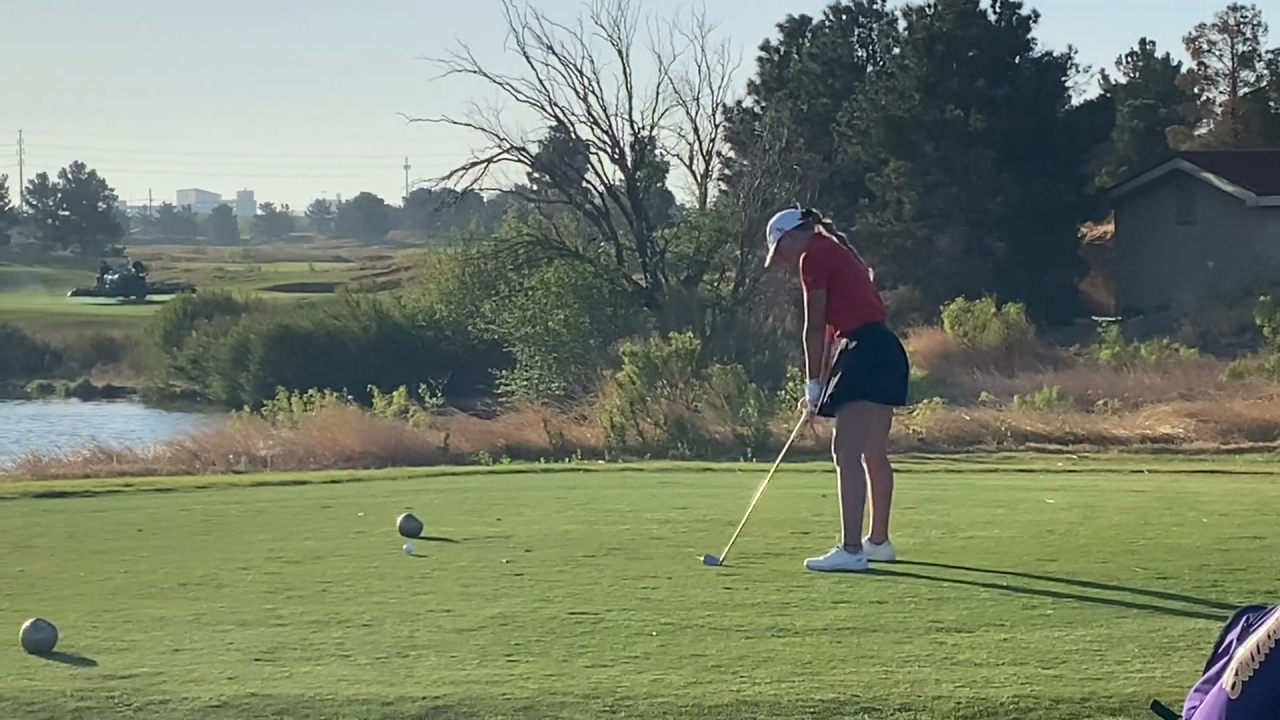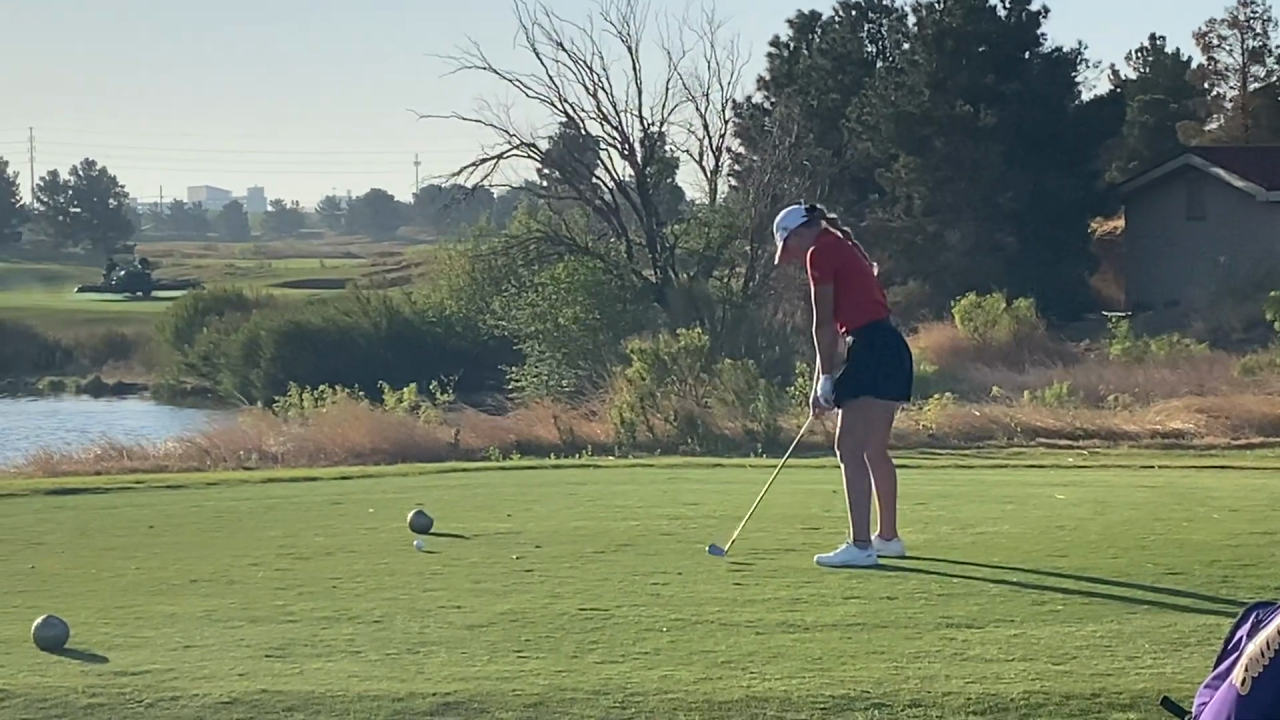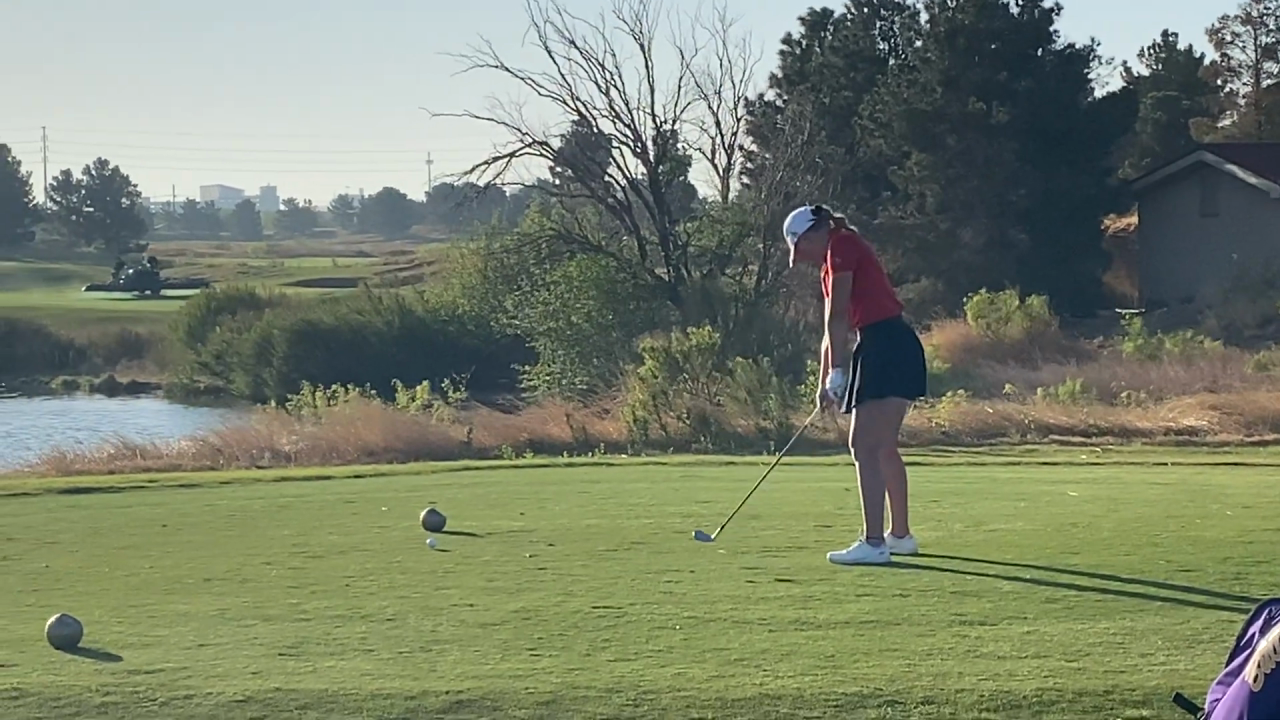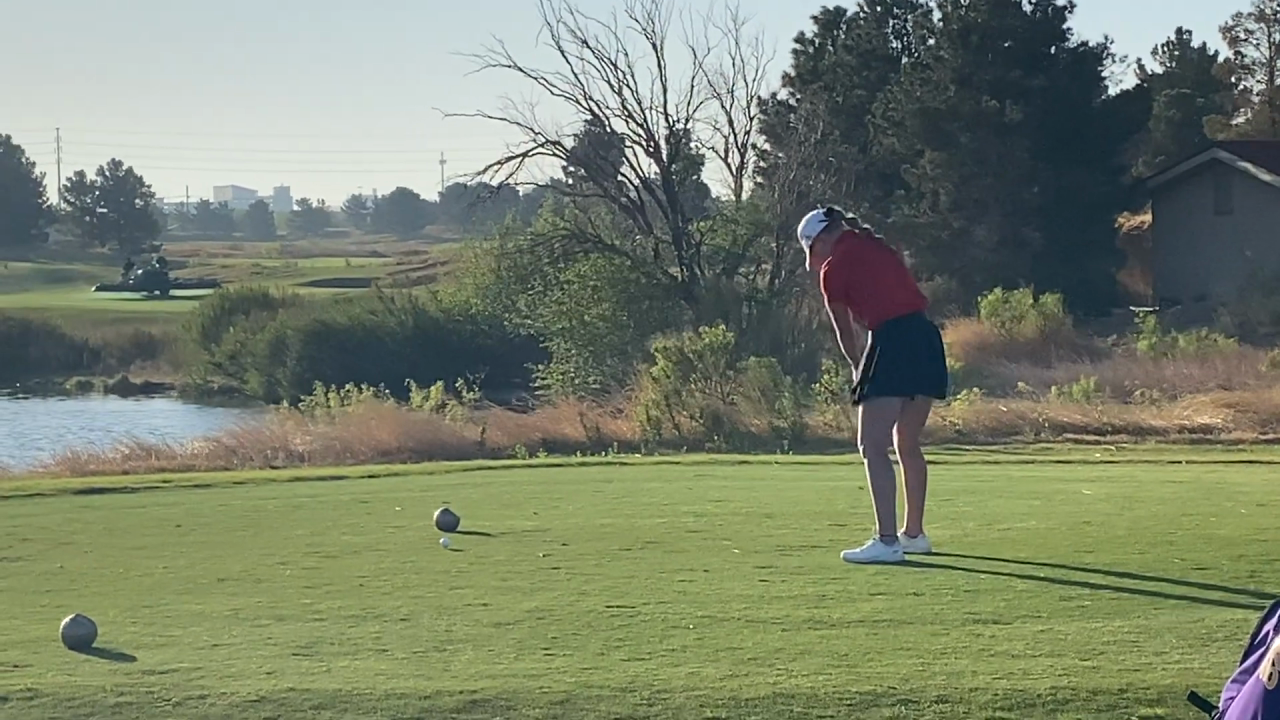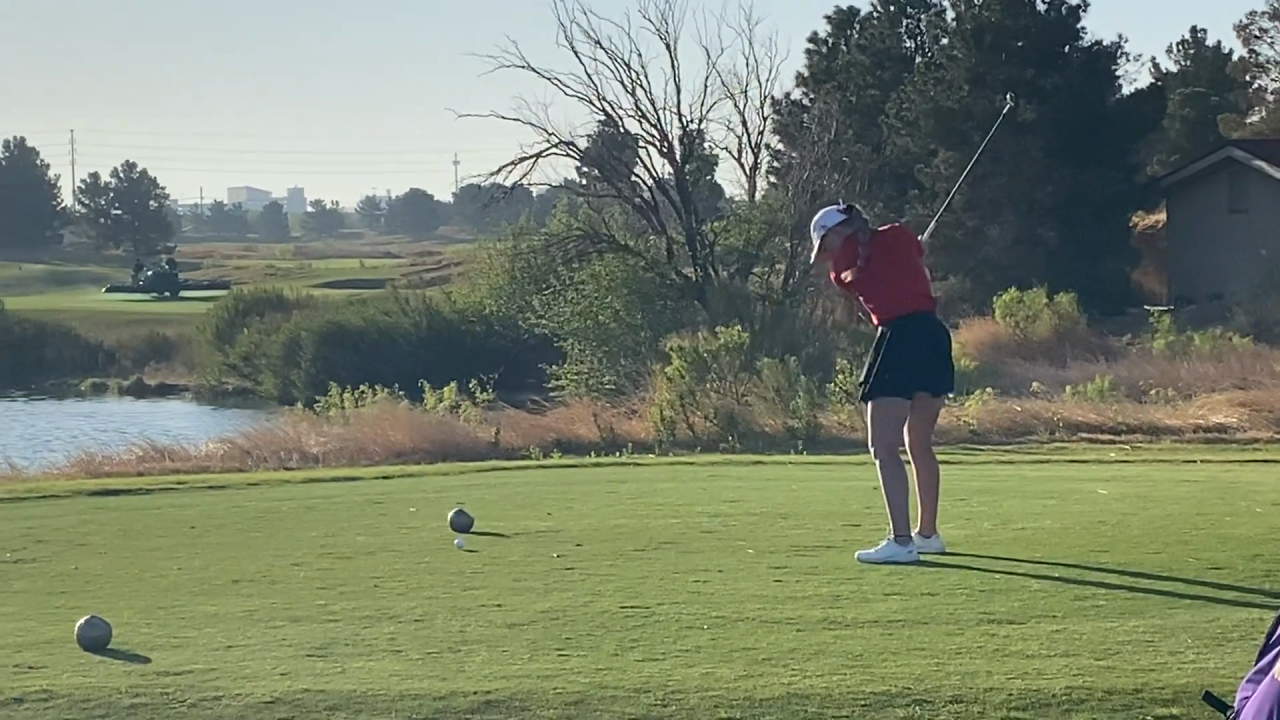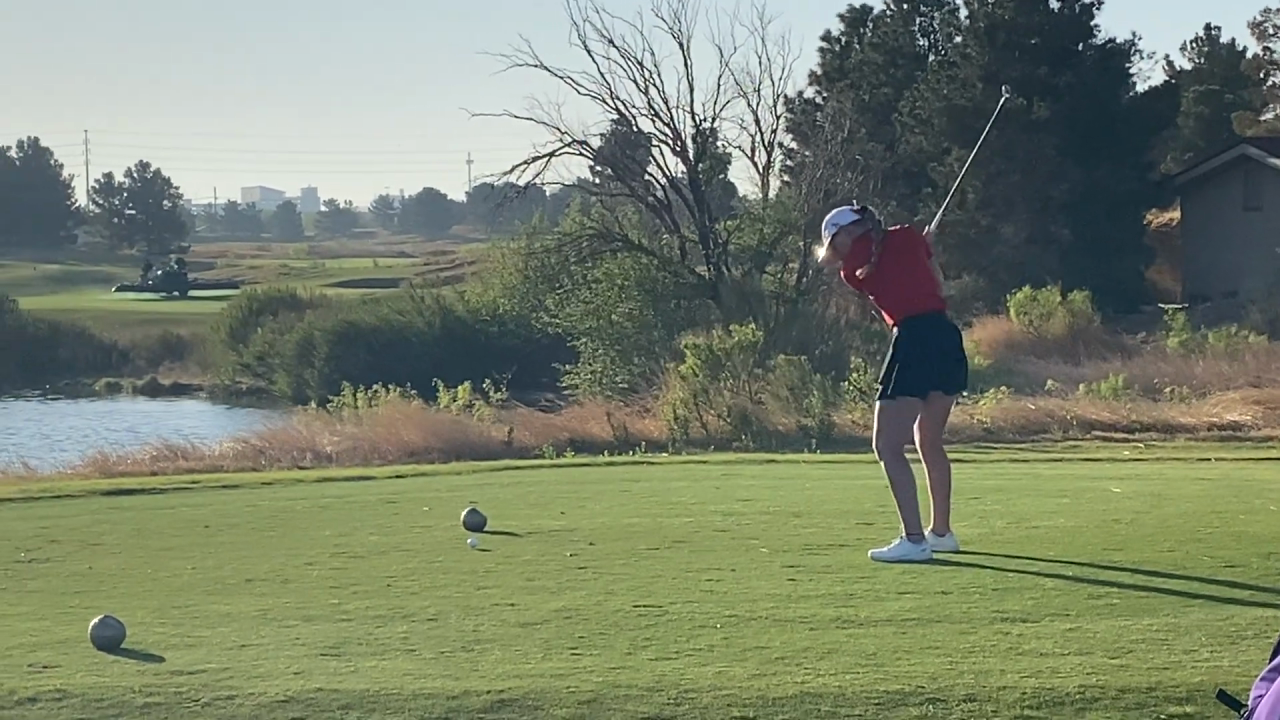
dt=0.4s
person 1, frame 1
left shoulder: (814, 257)
right shoulder: (835, 253)
left elbow: (815, 329)
right elbow: (830, 327)
left wrist: (814, 385)
right wrist: (819, 385)
left hip: (866, 353)
right hip: (884, 351)
left knee: (847, 453)
right knee: (873, 453)
left ankle: (850, 549)
right ankle: (878, 541)
person 1, frame 2
left shoulder: (821, 252)
right shoulder: (839, 249)
left elbow: (824, 324)
right elbow: (833, 327)
left wrist: (826, 378)
right wrist: (820, 384)
left hip: (870, 351)
right hip: (885, 349)
left knee: (849, 449)
right knee: (875, 450)
left ankle: (860, 545)
right ankle: (887, 537)
person 1, frame 3
left shoulder: (841, 246)
right shoulder: (838, 257)
left elbow: (838, 317)
right elbow: (834, 327)
left wrist: (837, 372)
right wrist: (826, 380)
left hip: (884, 346)
right hip: (897, 346)
left knee: (865, 447)
right knee: (884, 447)
left ankle: (874, 543)
right ankle: (900, 534)
person 1, frame 4
left shoulder: (832, 270)
right shoulder: (880, 246)
left elbow: (846, 333)
left wrist: (859, 369)
left hip: (893, 343)
right hip: (926, 337)
left knee: (873, 446)
right knee: (908, 446)
left ankle: (887, 541)
right ankle: (914, 533)
person 1, frame 5
left shoulder: (841, 270)
right shoulder: (899, 234)
right elbow: (924, 279)
left hip: (899, 342)
right hip: (934, 336)
left knee: (884, 448)
right knee: (920, 445)
left ankle: (901, 541)
right ankle: (927, 533)
person 1, frame 6
left shoulder: (853, 267)
right shoulder: (909, 236)
right elbow: (936, 283)
left hip: (915, 344)
right hip: (946, 338)
left knee: (888, 446)
right knee: (929, 443)
left ankle: (914, 539)
right ankle: (941, 531)
